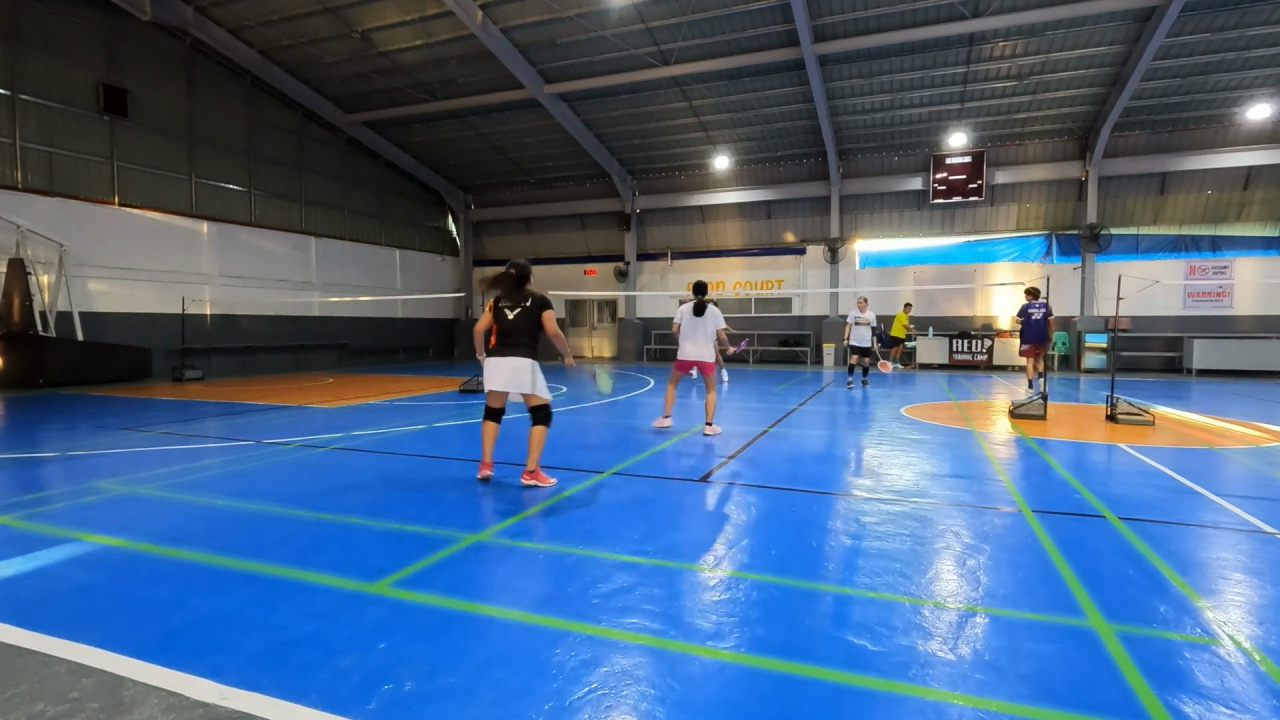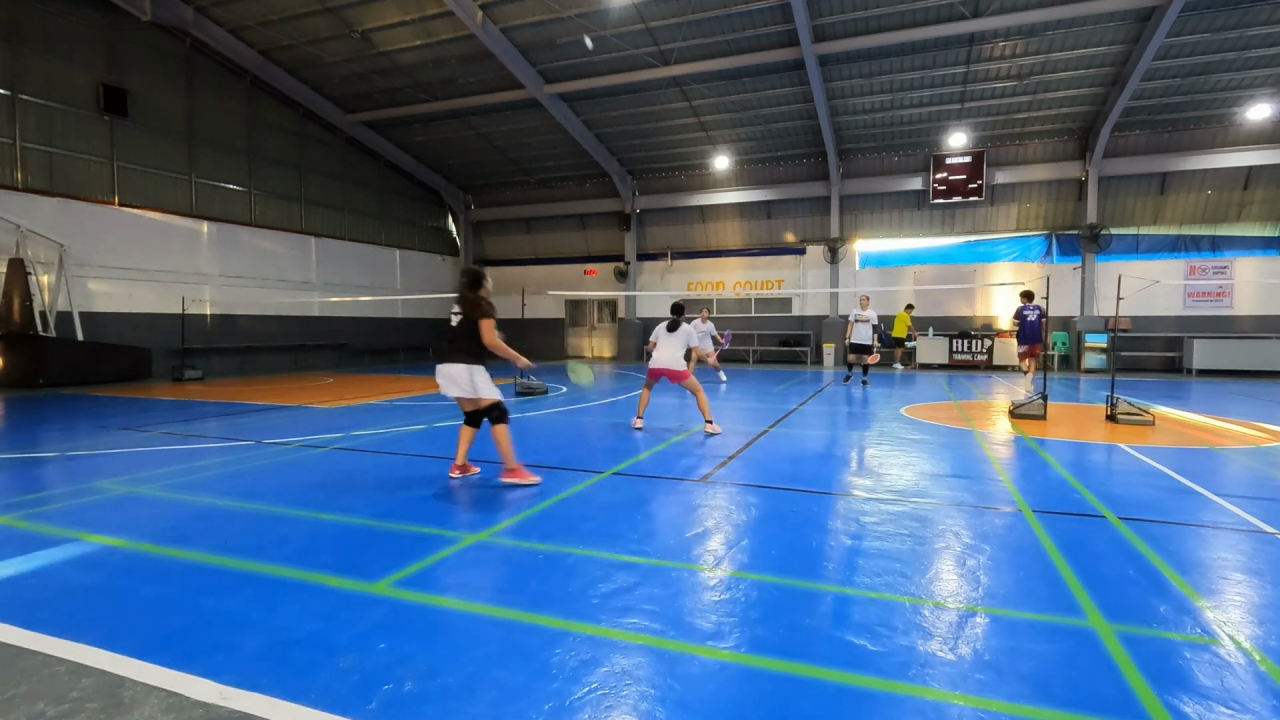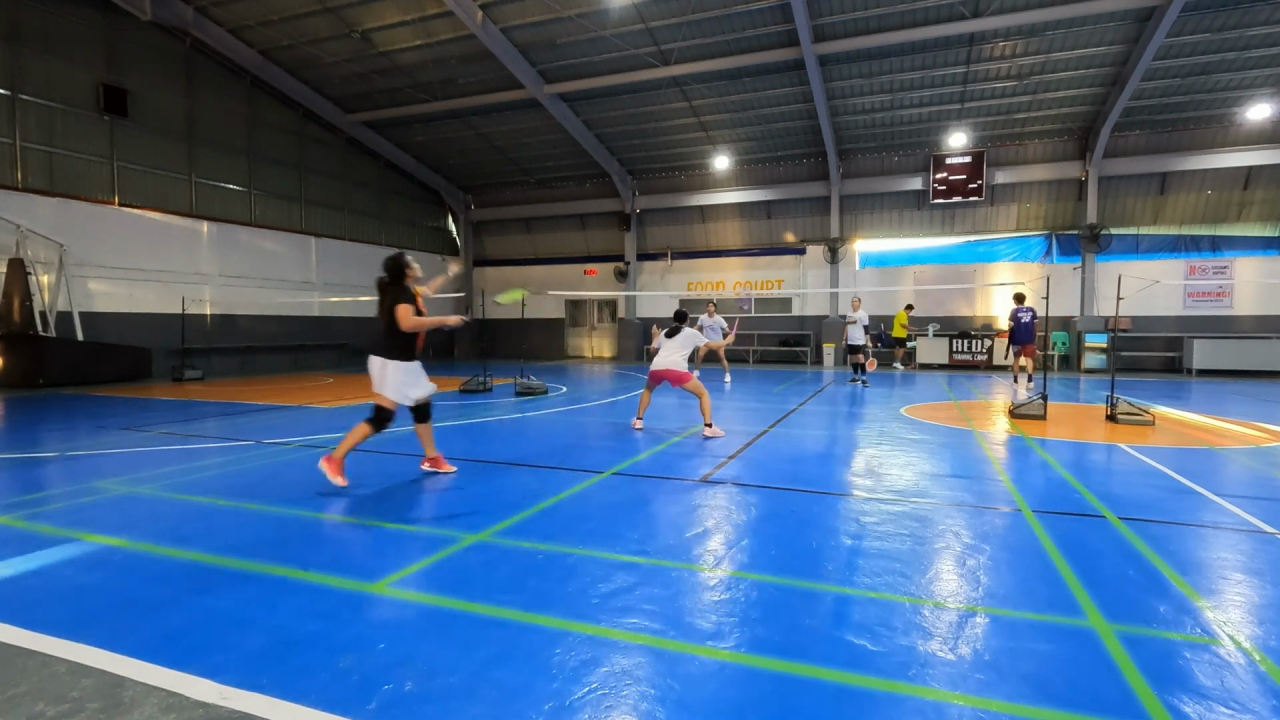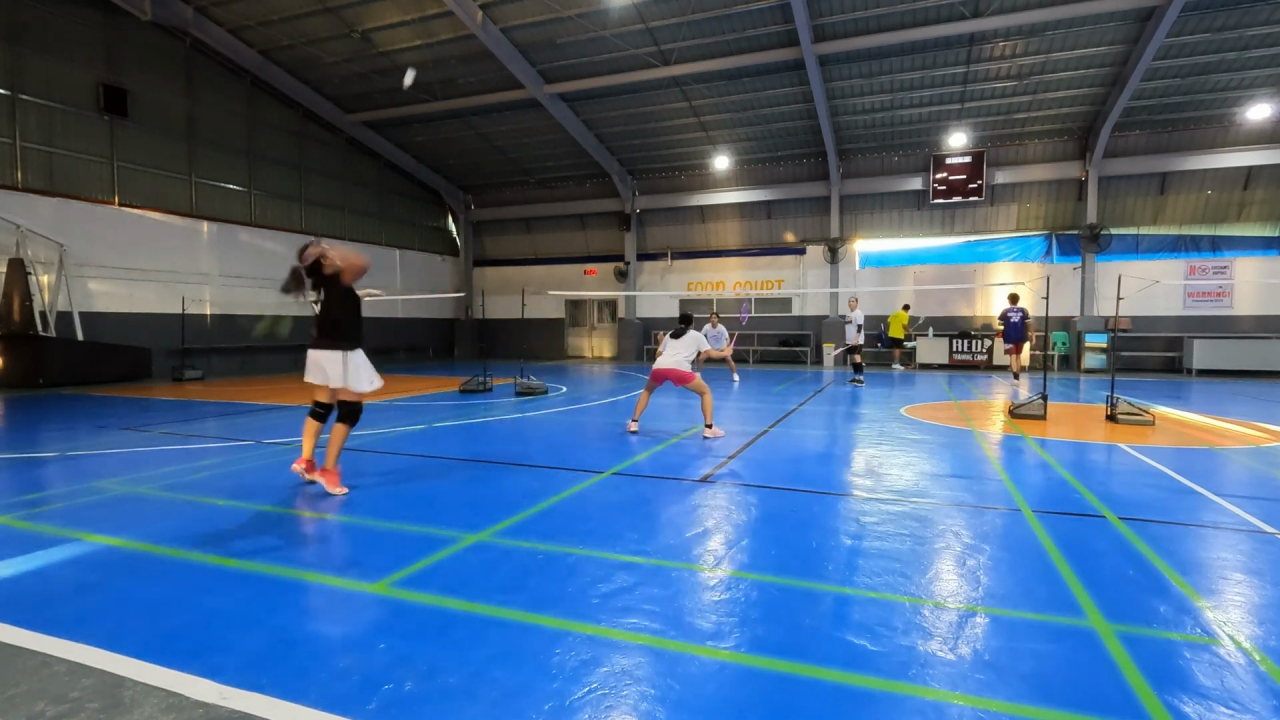
dt=0.4s
person 1, frame 1
left shoulder: (497, 301)
right shoulder: (540, 300)
left elbow: (479, 330)
right elbow: (553, 332)
left wrist: (481, 355)
right wrist: (567, 355)
left hip: (496, 361)
right hip: (523, 362)
left knee: (493, 412)
right knee: (541, 415)
left ankle: (486, 463)
right ankle: (531, 471)
person 1, frame 2
left shoulder: (460, 304)
right shoulder: (483, 306)
right elbow: (490, 342)
right wrist: (517, 359)
left hip: (447, 367)
right hip: (467, 368)
left knee: (473, 416)
right knee: (498, 414)
left ankle: (460, 465)
right ankle: (512, 469)
person 1, frame 3
left shoulder: (409, 292)
right shoulder: (400, 294)
left elbow: (428, 290)
right elbow: (408, 324)
left wrist: (449, 275)
right wrist: (445, 320)
left hip: (408, 363)
right hip: (390, 363)
left knee: (423, 408)
right knee: (382, 418)
left ankle: (432, 458)
right ankle: (334, 460)
person 1, frame 4
left shoulder: (328, 285)
right shoulder: (336, 283)
right elbow: (360, 265)
right wrist: (328, 252)
left hip: (320, 353)
right hip: (341, 355)
left knee: (321, 409)
right knee: (351, 412)
left ankle: (306, 461)
right ankle: (329, 470)
